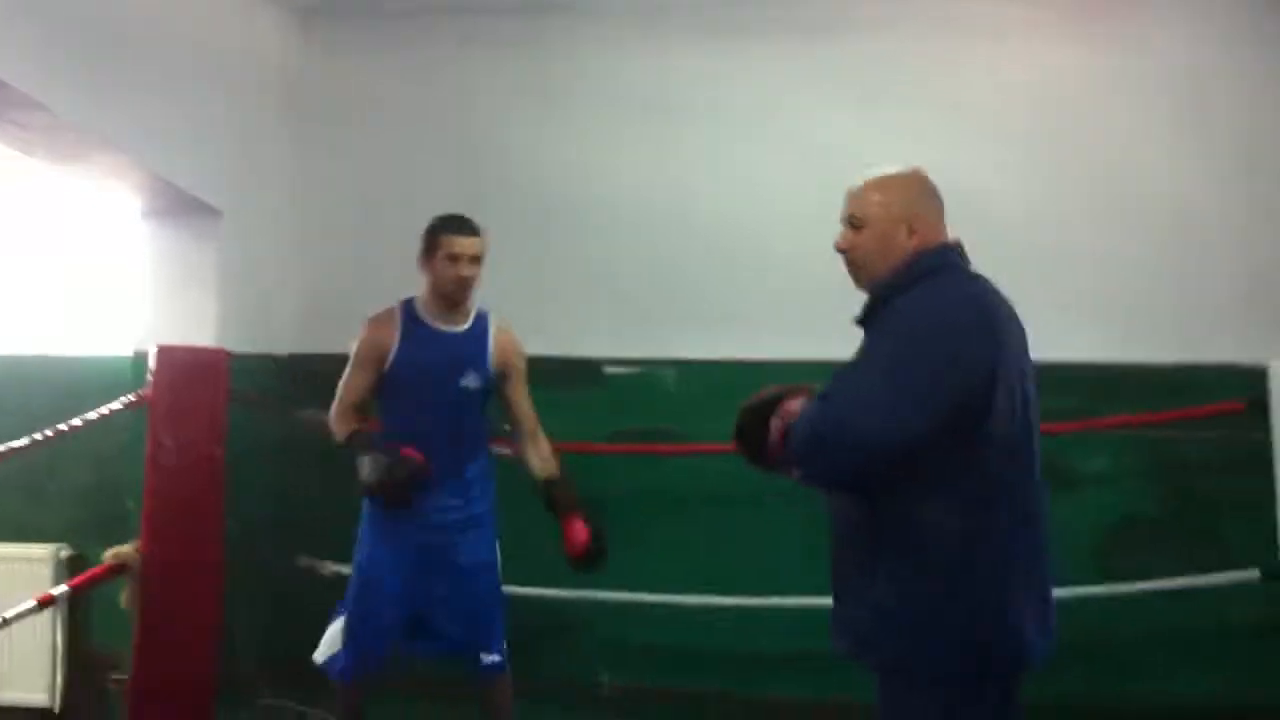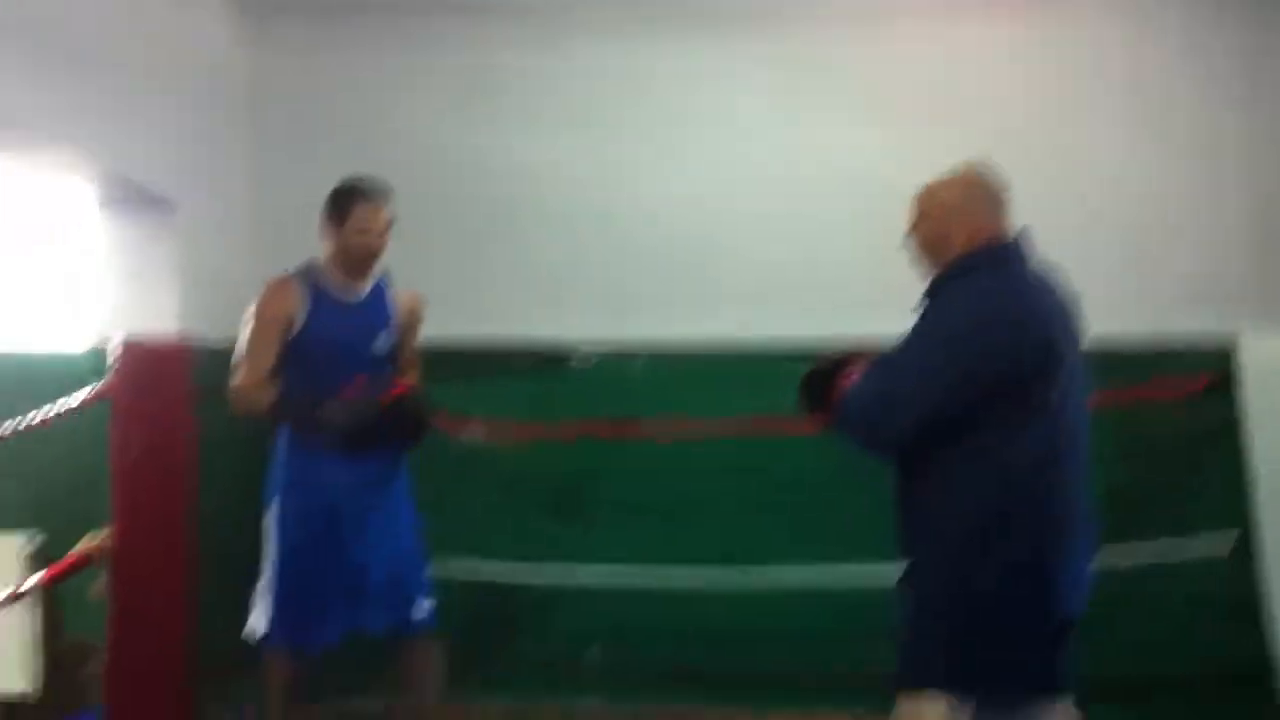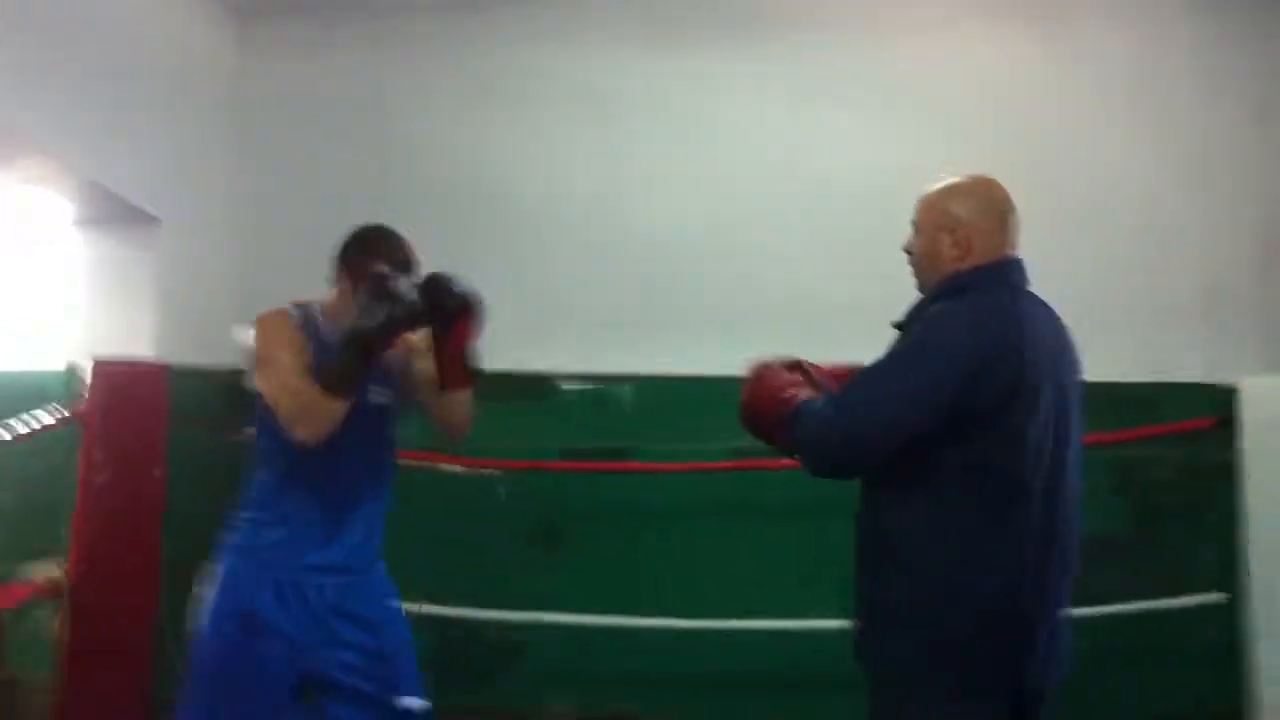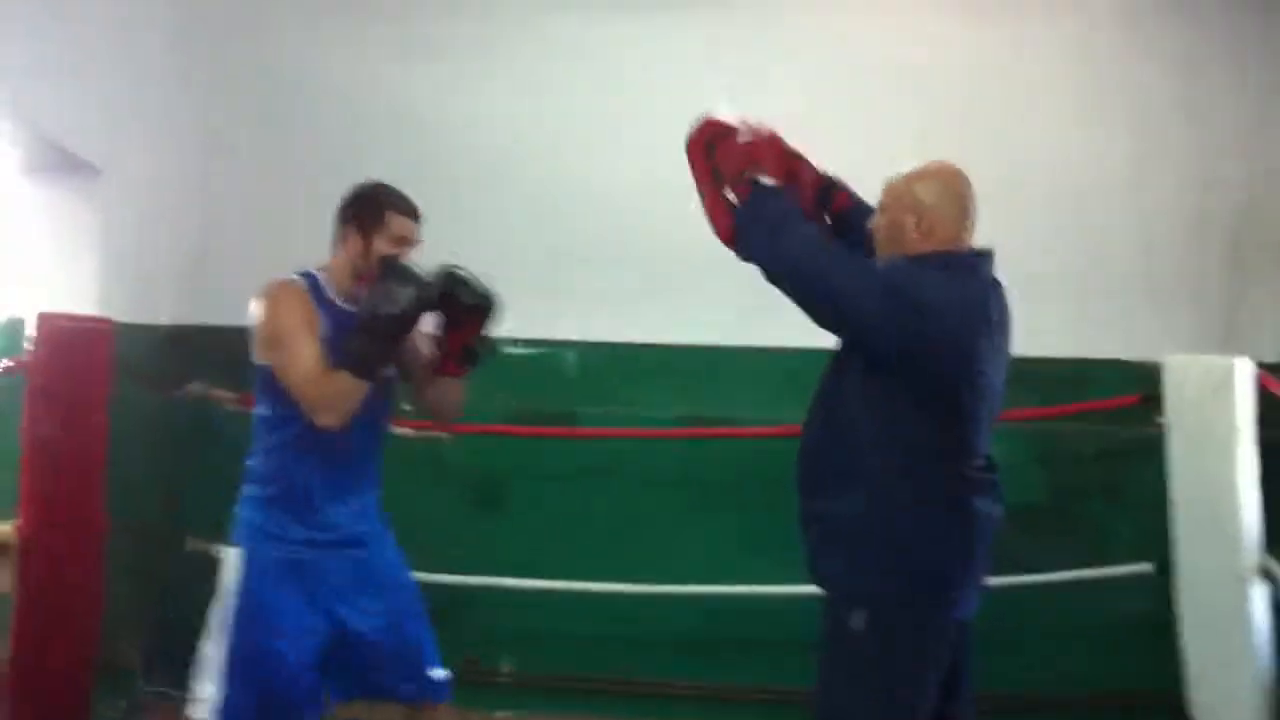
dt=0.7s
person 1, frame 1
left shoulder: (934, 316)
right shoulder: (949, 306)
left elbow: (847, 440)
left wrist: (790, 429)
right wrist: (815, 415)
left hip: (946, 605)
right hip: (964, 596)
person 1, frame 2
left shoulder: (978, 305)
right shoulder: (1034, 295)
left elbow: (887, 413)
left wrist: (849, 390)
right wrist: (873, 380)
left hip: (978, 556)
right hip: (1037, 551)
person 1, frame 3
left shoulder: (959, 330)
right shoulder: (1038, 324)
left elbow: (848, 437)
left wrist: (791, 404)
right wrist: (835, 389)
left hip: (946, 615)
right hip: (1013, 602)
person 1, frame 4
left shoulder: (919, 303)
right shoulder: (965, 293)
left elbow: (808, 265)
right elbow: (863, 251)
left wrist: (749, 183)
right wrist: (810, 185)
left hip: (894, 564)
right hip: (935, 553)
person 2, frame 1
left shoulder: (500, 341)
right shoulder: (385, 331)
left elbow: (529, 431)
right elbow: (343, 413)
left wrist: (566, 506)
right wrist: (369, 454)
left hip: (466, 516)
right hip: (396, 510)
left knee: (490, 658)
right knee: (355, 656)
person 2, frame 2
left shoulder: (402, 305)
right shoulder: (285, 298)
right elbow: (244, 389)
left wrist: (404, 408)
right wrist: (314, 409)
left hip: (379, 482)
right hip: (306, 484)
left knee: (417, 628)
right knee: (287, 632)
person 2, frame 3
left shoulder: (403, 343)
right shoulder: (279, 332)
left elbow: (453, 426)
right elbow: (305, 426)
left wrist: (453, 339)
right wrist: (360, 347)
left hip: (353, 567)
right hip: (267, 562)
person 2, frame 4
left shoulder: (388, 315)
right shoulder: (286, 304)
left elbow: (442, 407)
right elbow: (326, 409)
left wrist: (460, 333)
right wrist: (382, 330)
left hip: (360, 539)
right hip: (278, 542)
